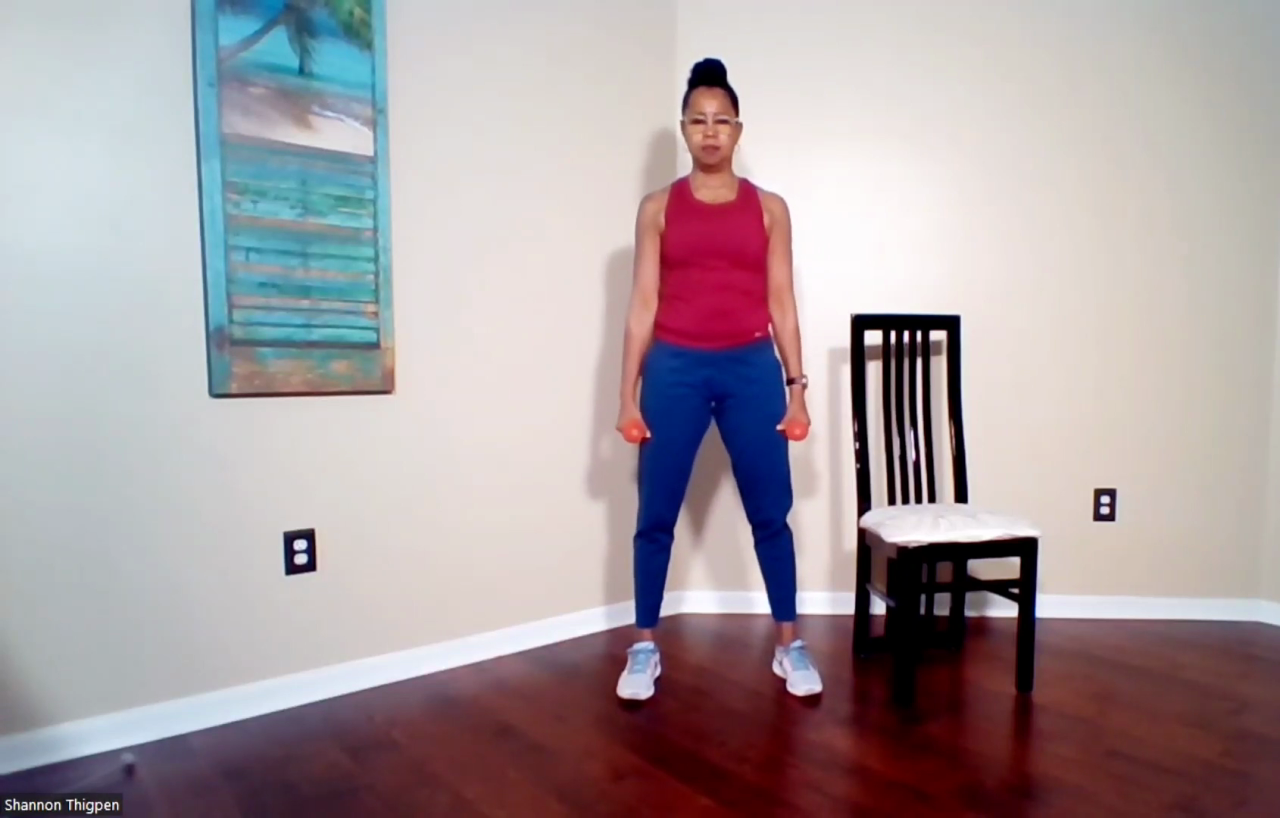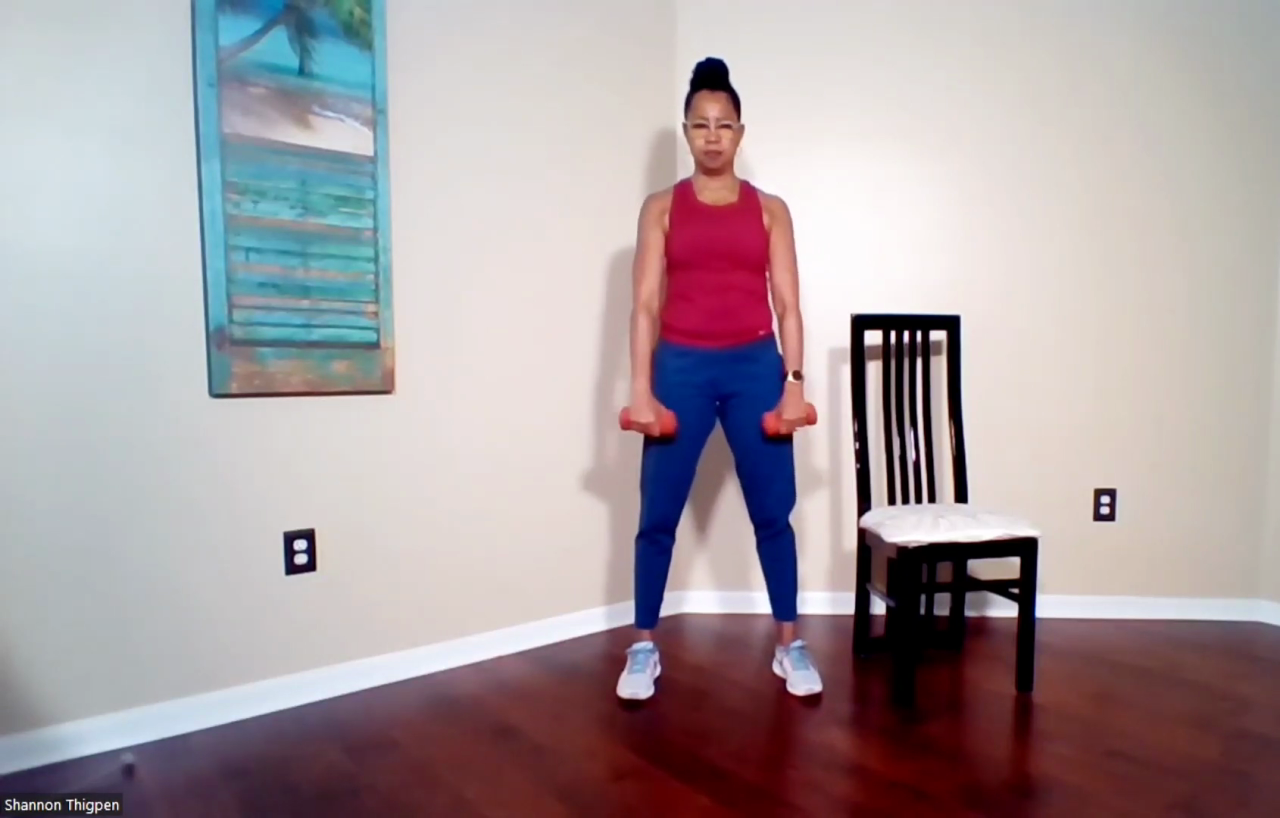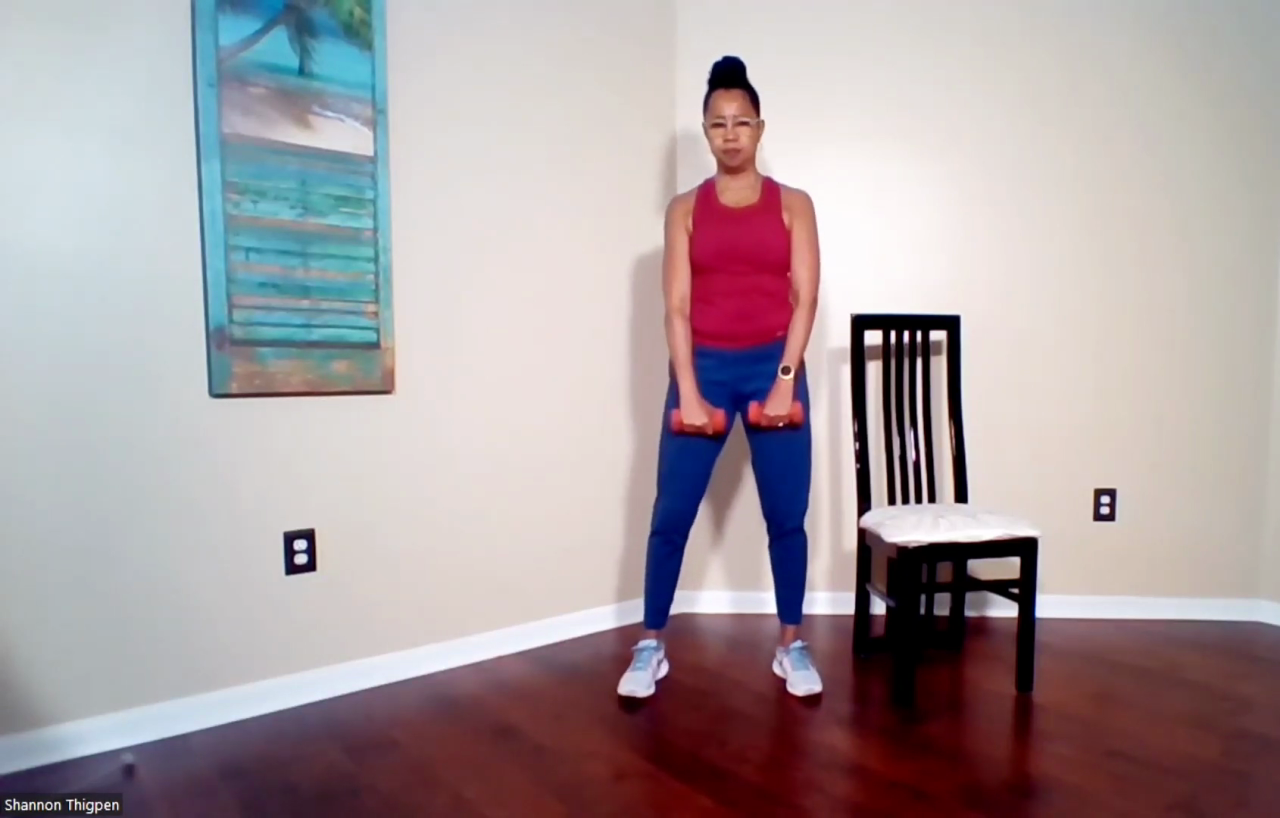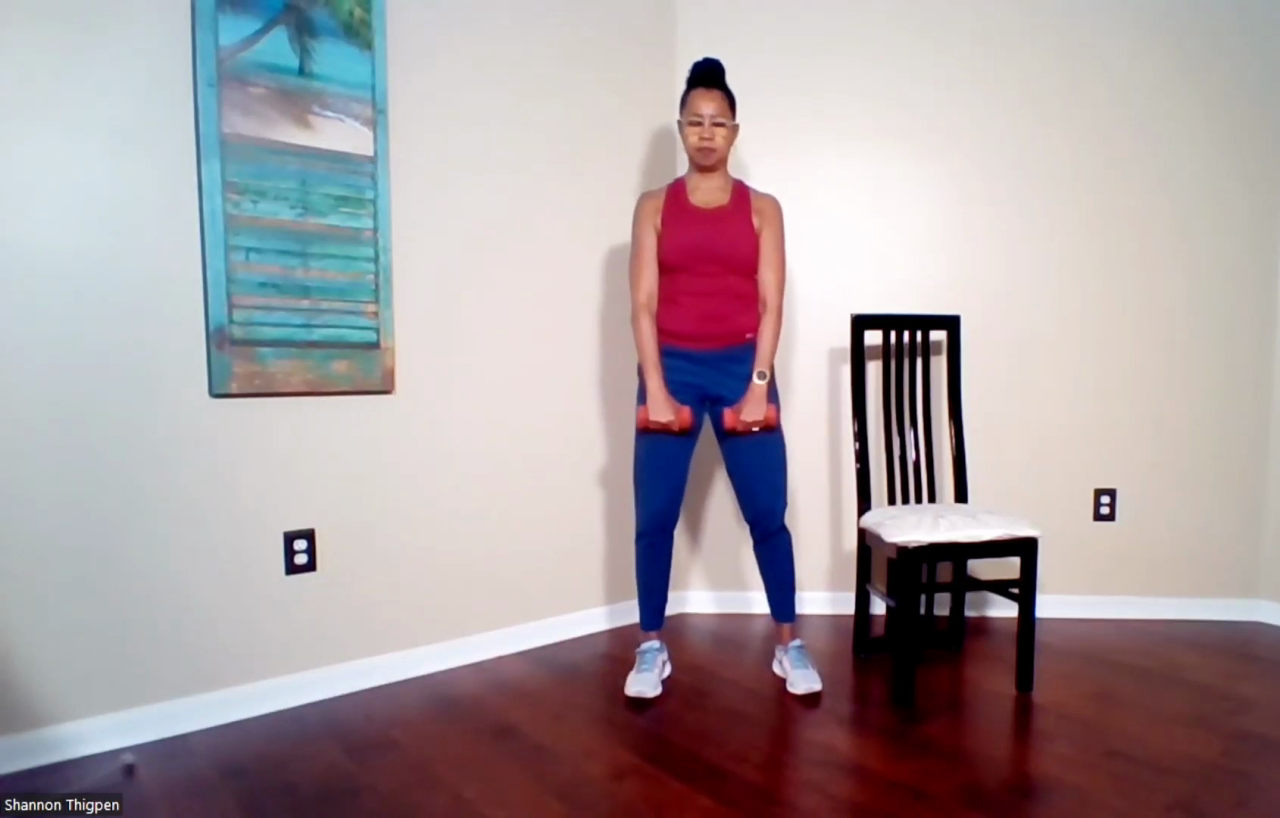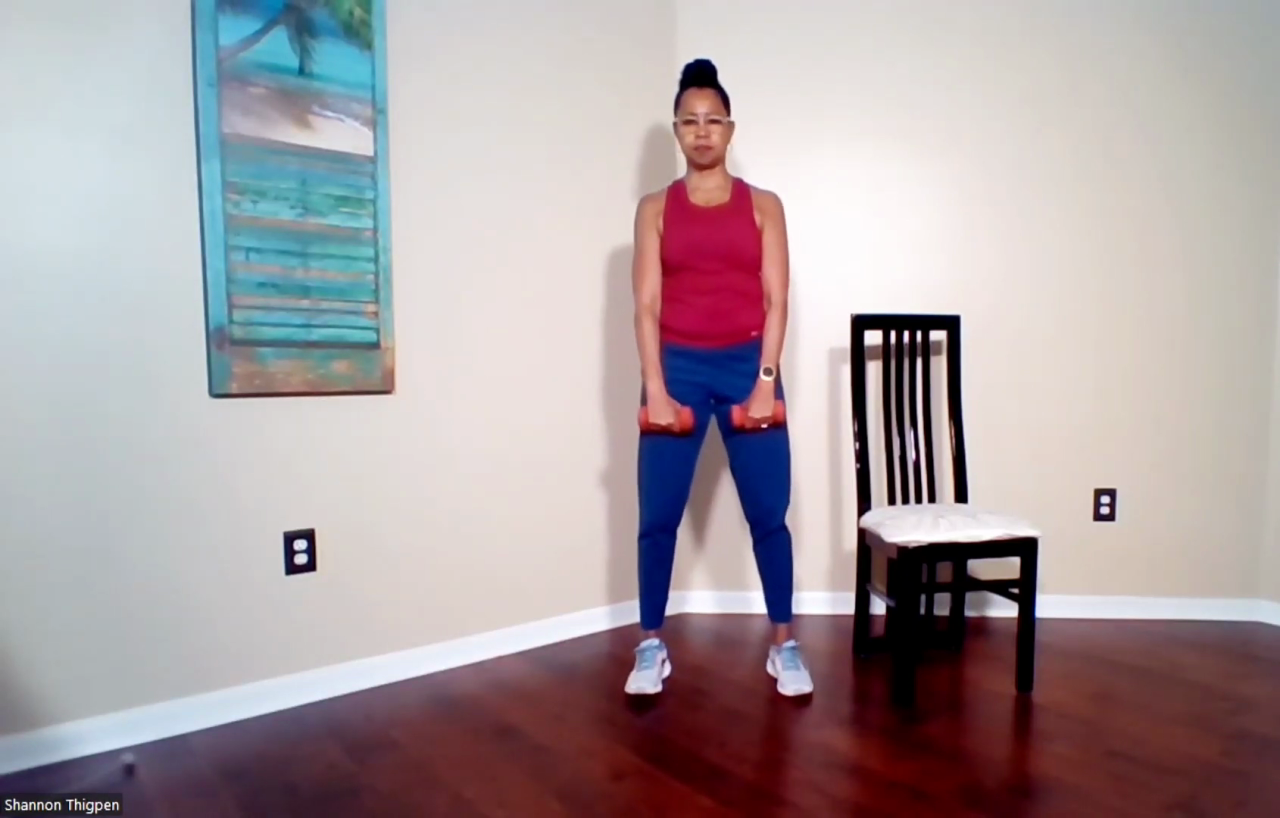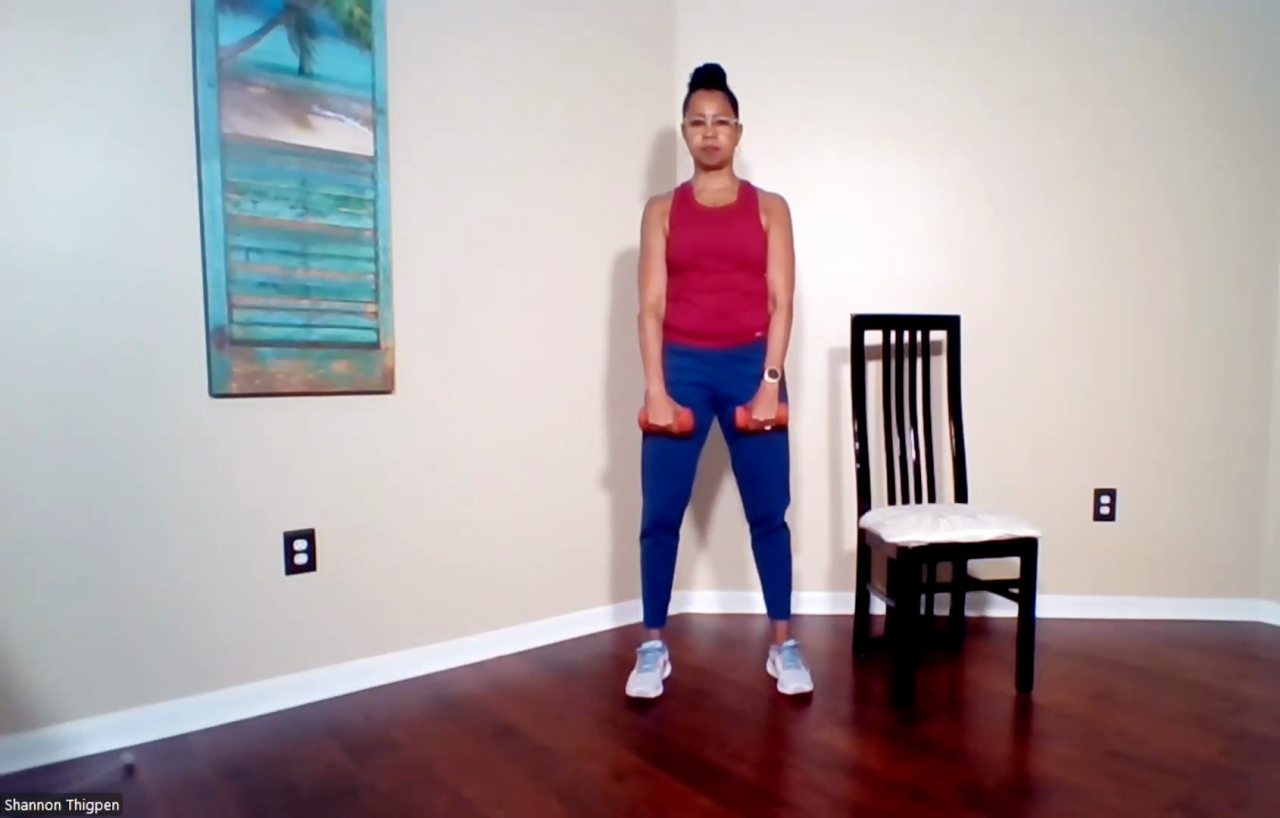
dt=0.4s
person 1, frame 1
left shoulder: (769, 207)
right shoulder: (658, 207)
left elbow: (781, 302)
right elbow: (643, 303)
left wrist: (796, 385)
right wrist: (628, 394)
left hip: (751, 369)
right hip: (674, 369)
left knee: (770, 513)
right knee: (656, 515)
left ankle: (789, 644)
right ankle: (644, 647)
person 1, frame 2
left shoulder: (770, 209)
right shoulder: (661, 208)
left elbow: (787, 302)
right elbow: (646, 303)
left wrist: (794, 382)
right wrist: (640, 388)
left hip: (754, 367)
right hip: (681, 368)
left knee: (773, 513)
right knee: (658, 516)
left ankle: (789, 645)
right ankle: (643, 647)
person 1, frame 3
left shoulder: (793, 204)
right shoulder: (684, 209)
left elbow: (805, 297)
right elbow: (677, 306)
left wrist: (787, 378)
right wrist: (689, 392)
left hip: (773, 366)
right hip: (704, 367)
left knee: (787, 516)
right knee: (672, 513)
left ankle: (791, 646)
right ankle: (651, 646)
person 1, frame 4
left shoulder: (762, 208)
right shoulder: (654, 206)
left elbow: (771, 302)
right elbow: (643, 303)
left wrist: (758, 384)
right wrist: (654, 387)
left hip: (741, 366)
right hip: (672, 367)
left knee: (767, 514)
right knee: (654, 516)
left ankle: (788, 644)
right ankle: (652, 648)
person 1, frame 5
left shoulder: (763, 205)
right shoulder: (655, 208)
left elbow: (776, 300)
right elbow: (647, 304)
left wrist: (766, 381)
right wrist: (656, 388)
left hip: (747, 366)
right hip: (678, 367)
left knee: (768, 514)
right knee: (658, 515)
left ankle: (783, 645)
right ankle: (651, 647)
person 1, frame 6
left shoulder: (769, 208)
right shoulder: (662, 210)
left elbow: (781, 301)
right elbow: (651, 305)
left wrist: (770, 383)
right wrist: (655, 388)
left hip: (750, 366)
right hip: (681, 367)
left knee: (768, 512)
right knee: (660, 513)
left ankle: (783, 644)
right ankle: (653, 647)
